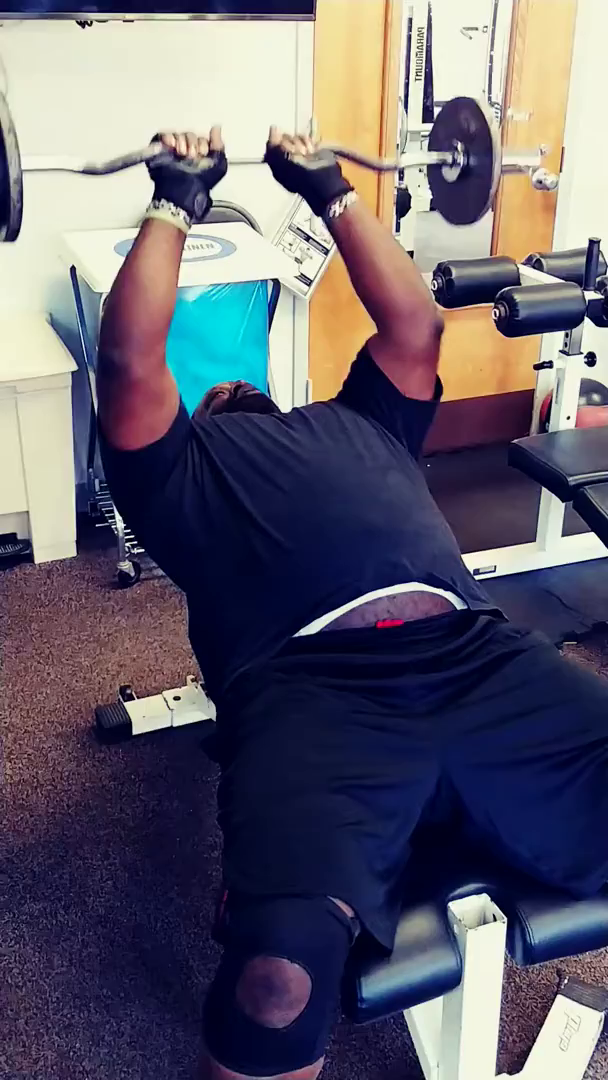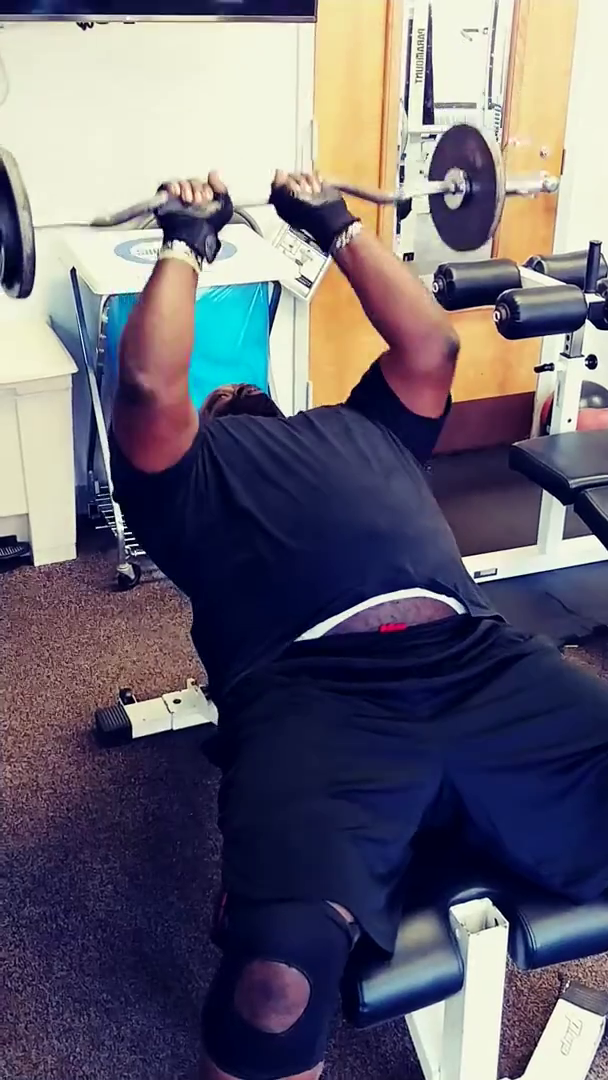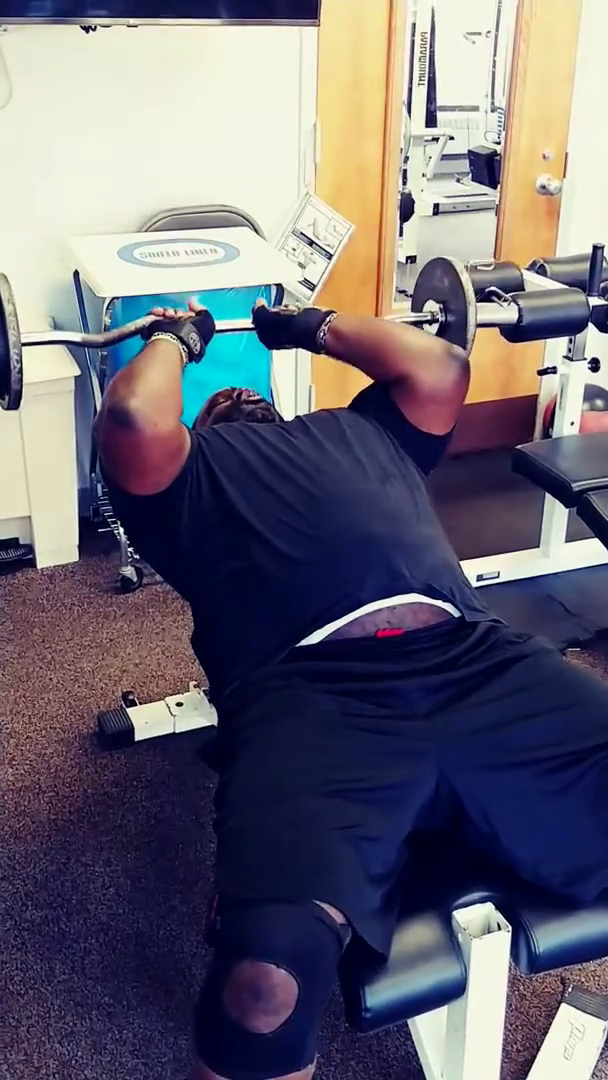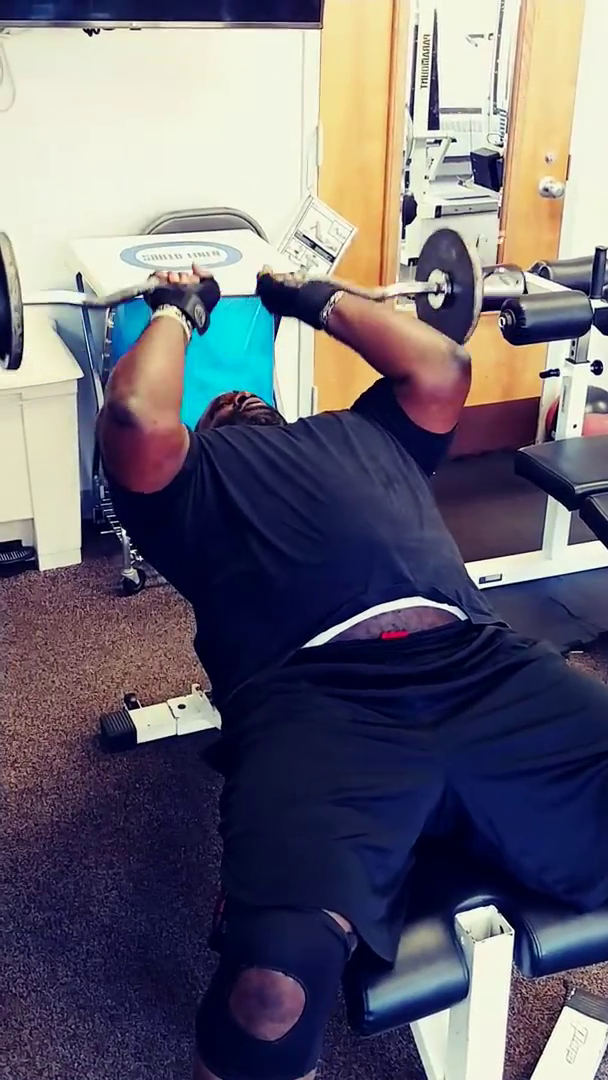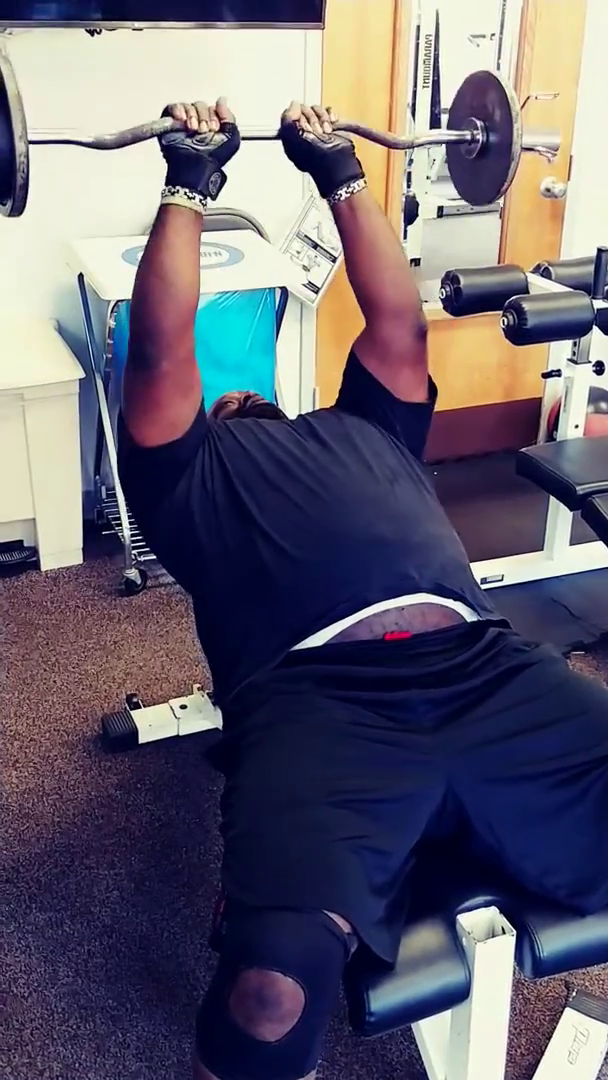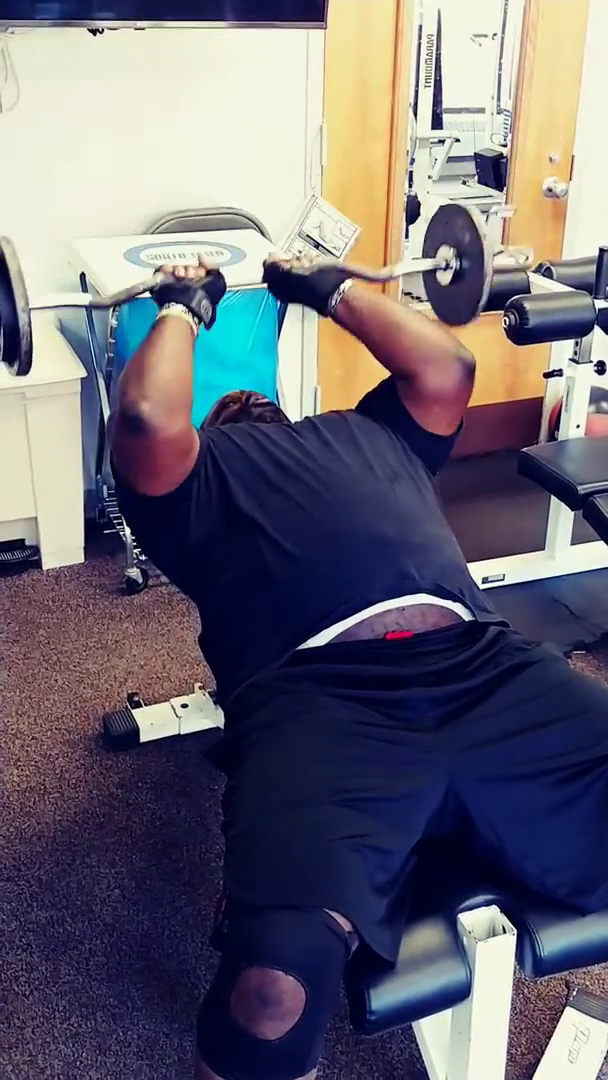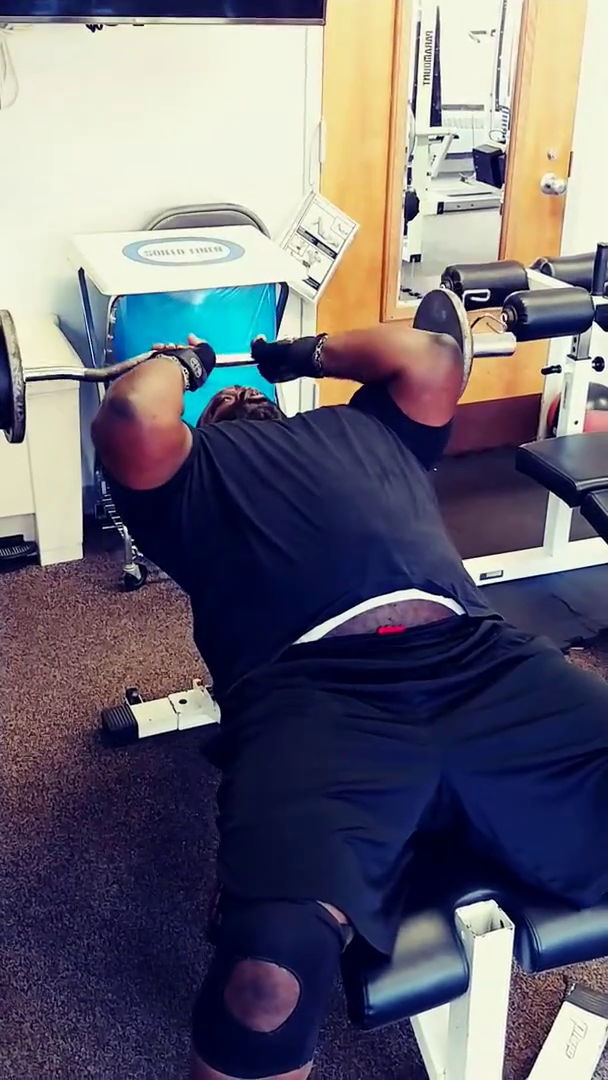
dt=0.5s
person 1, frame 1
left shoulder: (358, 423)
right shoulder: (186, 467)
left elbow: (412, 325)
right elbow: (130, 362)
left wrist: (332, 195)
right wrist: (176, 206)
left hip: (476, 655)
right hip: (311, 690)
right knee: (279, 974)
person 1, frame 2
left shoulder: (359, 428)
right shoulder: (188, 472)
left elbow: (427, 346)
right elbow: (149, 387)
left wrist: (336, 226)
right wrist: (184, 244)
left hip: (479, 659)
right hip: (310, 691)
right knee: (278, 976)
person 1, frame 3
left shoulder: (355, 429)
right shoulder: (191, 469)
left elbow: (440, 368)
right elbow: (132, 425)
left wrist: (317, 328)
right wrist: (174, 342)
left hip: (475, 660)
right hip: (310, 695)
right knee: (265, 978)
person 1, frame 4
left shoulder: (358, 433)
right shoulder: (194, 472)
left elbow: (443, 367)
right elbow: (134, 420)
left wrist: (324, 302)
right wrist: (175, 312)
left hip: (481, 664)
right hip: (313, 698)
right knee: (274, 981)
person 1, frame 5
left shoulder: (365, 431)
right shoulder: (193, 474)
left elbow: (397, 323)
right elbow: (161, 350)
left wrist: (341, 175)
right wrist: (189, 185)
left hip: (484, 667)
right hip: (315, 701)
right knee: (273, 982)
person 1, frame 6
left shoulder: (365, 433)
right shoulder: (194, 474)
left elbow: (446, 369)
right elbow: (147, 420)
left wrist: (331, 290)
right wrist: (183, 308)
left hip: (483, 665)
right hip: (315, 697)
right knee: (274, 981)
person 1, frame 7
left shoulder: (359, 427)
right shoulder: (194, 468)
left elbow: (434, 358)
right elbow: (130, 422)
left wrist: (313, 354)
right wrist: (175, 365)
left hip: (478, 659)
right hip: (312, 691)
right knee: (268, 976)
